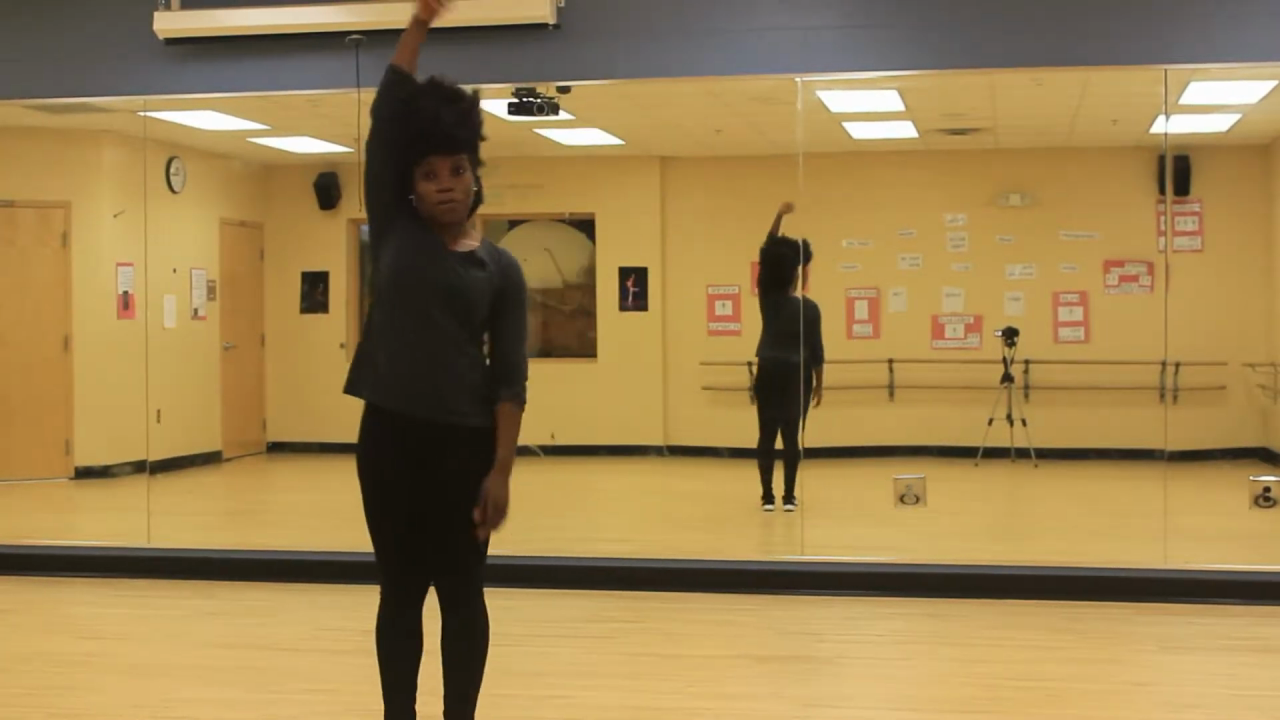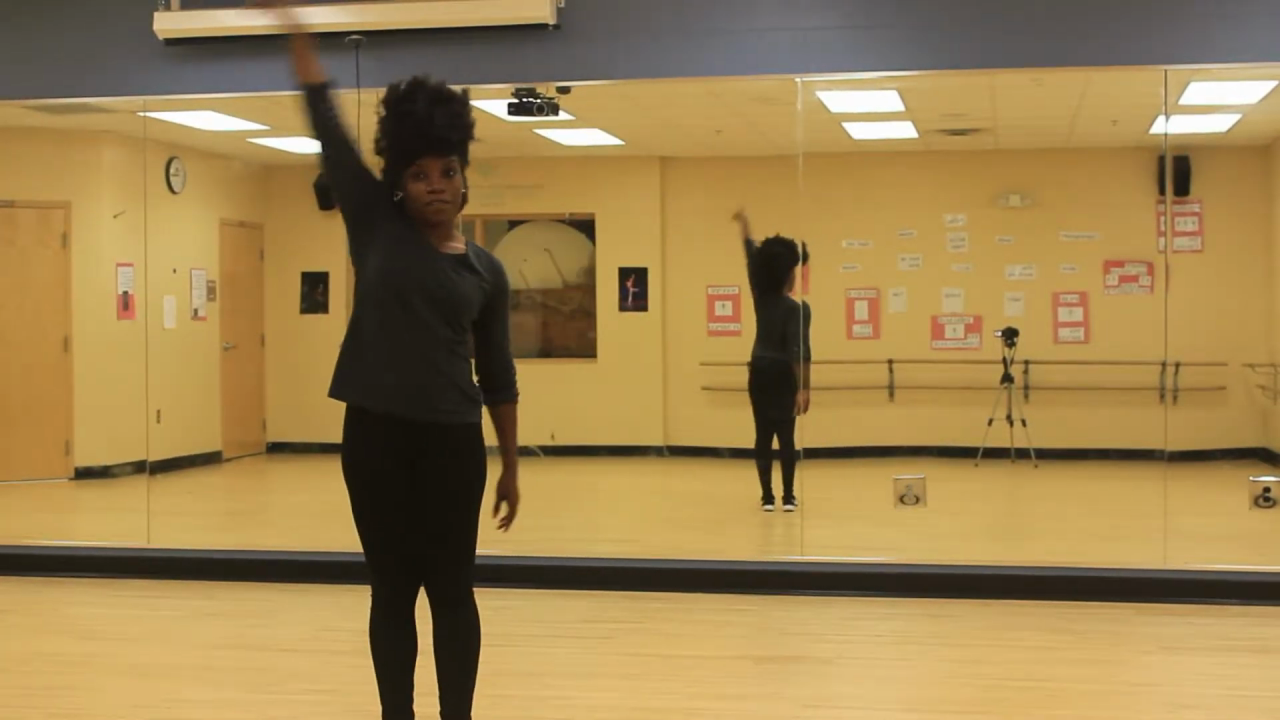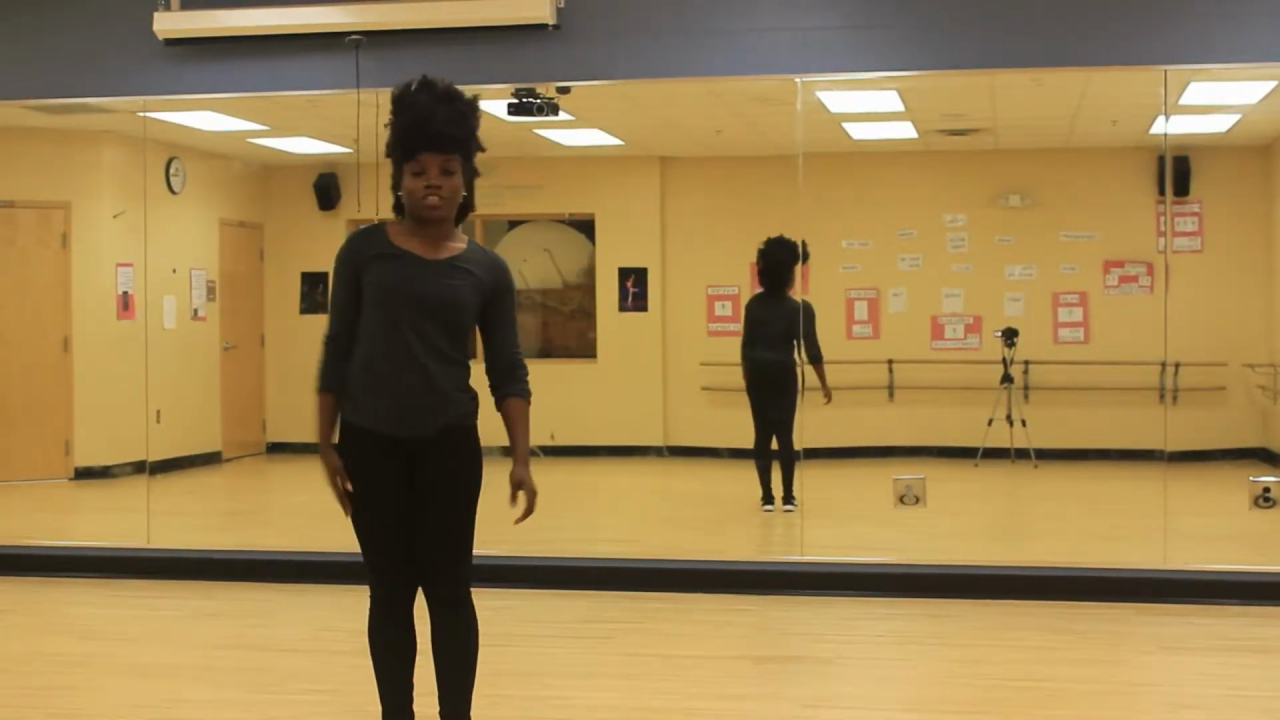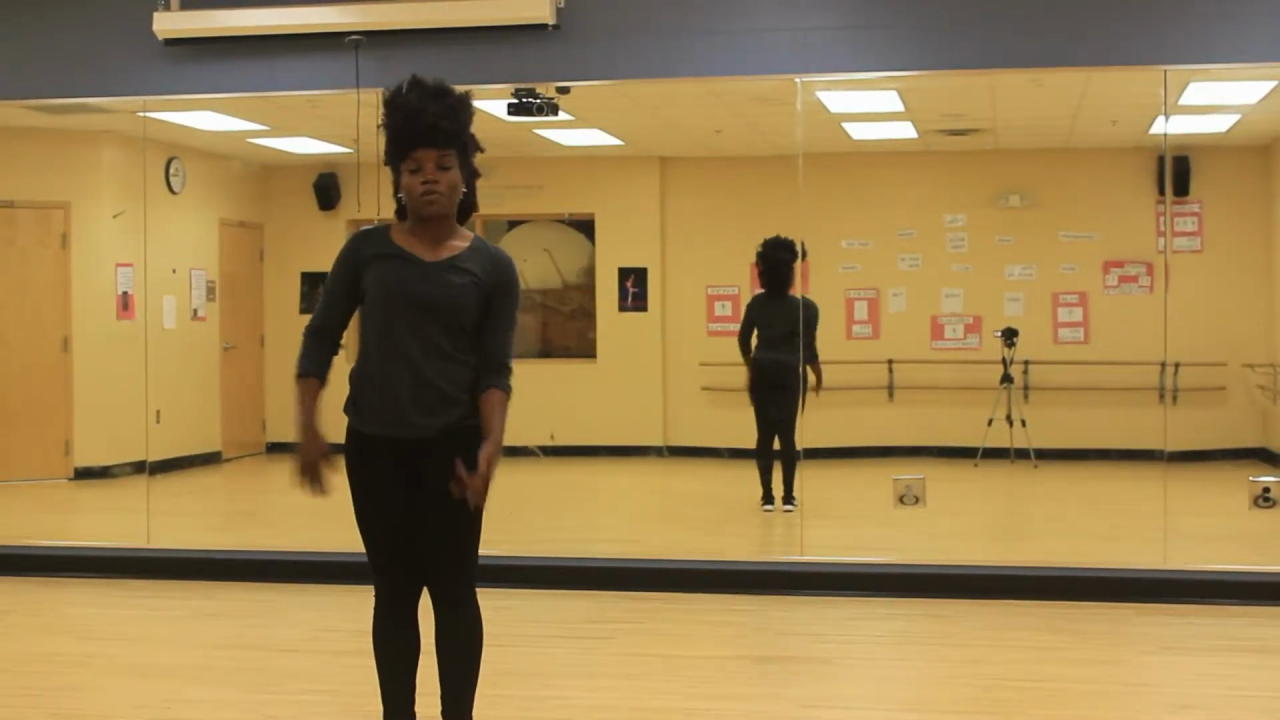
dt=0.4s
person 1, frame 1
left shoulder: (500, 269)
right shoulder: (391, 225)
left elbow: (511, 378)
right elbow: (384, 117)
left wrist: (501, 473)
left hip: (461, 438)
right hip: (389, 434)
left knee: (459, 589)
right knee: (399, 587)
person 1, frame 2
left shoulder: (484, 270)
right shoulder: (374, 226)
left elbow: (498, 374)
right elbow: (331, 131)
left wrist: (509, 465)
left hip: (453, 441)
right hip: (376, 434)
left knee: (451, 587)
right knee: (392, 588)
person 1, frame 3
left shoulder: (485, 269)
right shoulder: (365, 249)
left elbow: (507, 369)
right elbow: (337, 350)
left wrist: (522, 458)
right wrist: (326, 443)
left hip: (447, 443)
right hip: (371, 442)
left knee: (449, 590)
right knee: (389, 590)
person 1, frame 4
left shoulder: (491, 265)
right shoulder: (367, 249)
left elbow: (494, 369)
right elbow: (321, 337)
left wrist: (491, 449)
right wrist: (306, 424)
left hip: (452, 443)
right hip: (376, 443)
left knee: (453, 588)
right knee: (393, 588)
person 2, frame 1
left shoulder: (766, 296)
right shoulder: (808, 307)
left elbow: (766, 251)
right elbow: (815, 350)
left wrist: (780, 216)
right wrist: (819, 383)
left hip: (768, 372)
right hip: (796, 374)
left knee: (767, 435)
right knee: (790, 435)
left ankle: (768, 496)
right ankle: (789, 496)
person 2, frame 2
left shoulder: (760, 297)
right shoulder: (797, 308)
left elbow: (753, 260)
right elbow: (801, 352)
left wrist: (744, 227)
right wrist: (804, 388)
left hip: (760, 373)
right hip: (784, 375)
left knee: (763, 435)
right knee: (786, 436)
left ankle: (767, 496)
right ankle: (788, 496)
person 2, frame 3
left shoulder: (756, 303)
right shoulder: (800, 308)
left elbow: (748, 343)
right elbow: (811, 350)
left wrist: (747, 373)
right wrist: (824, 385)
left hip: (758, 373)
right hip: (783, 374)
left knee: (762, 434)
right knee: (784, 434)
left ankle: (767, 496)
right ankle: (788, 497)
person 2, frame 4
left shoulder: (756, 303)
right shoulder: (805, 307)
left elbow: (743, 340)
right elbow: (808, 349)
left wrist: (751, 366)
right wrist: (818, 377)
left hip: (761, 372)
right hip: (788, 373)
left knee: (765, 434)
right knee: (786, 434)
left ankle: (767, 496)
right ankle: (788, 497)
